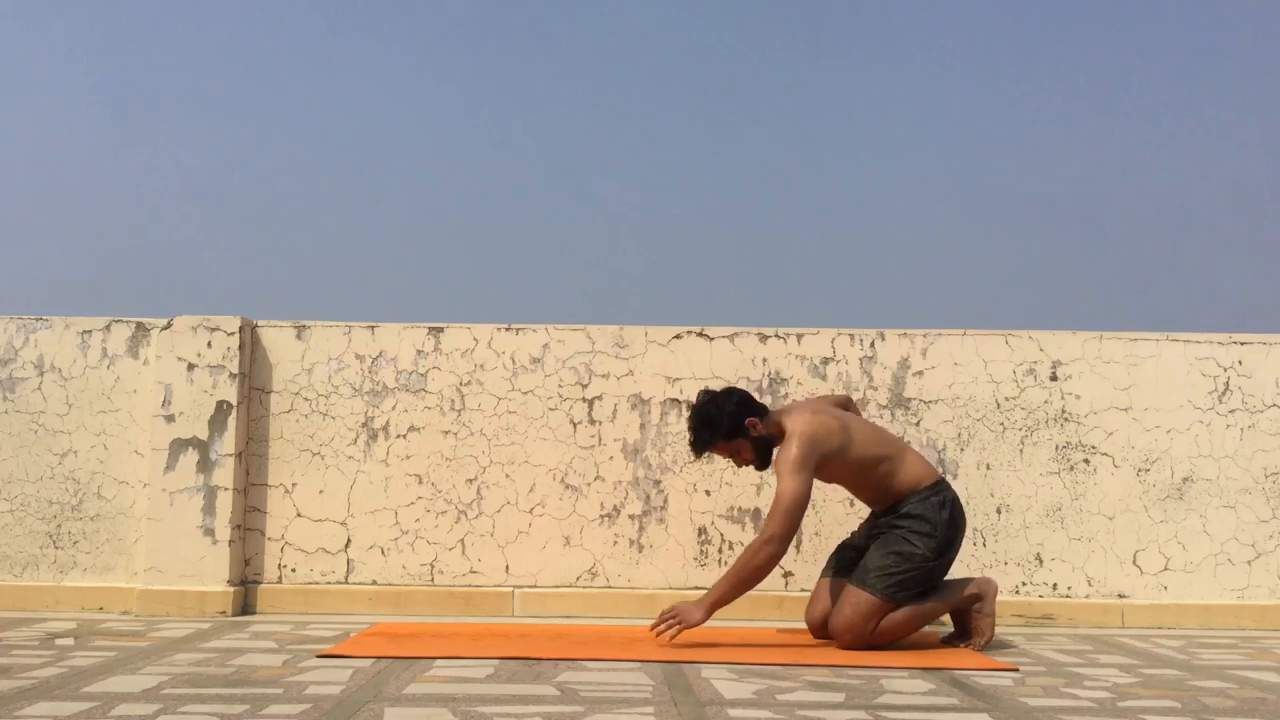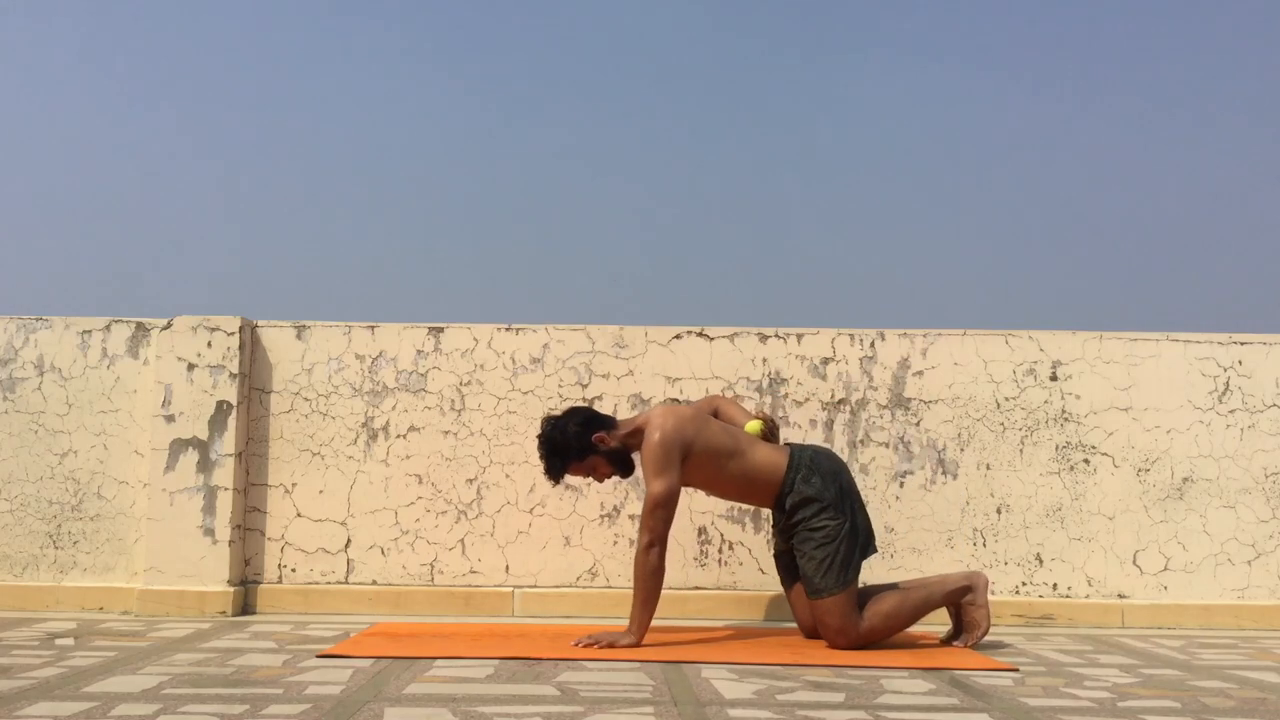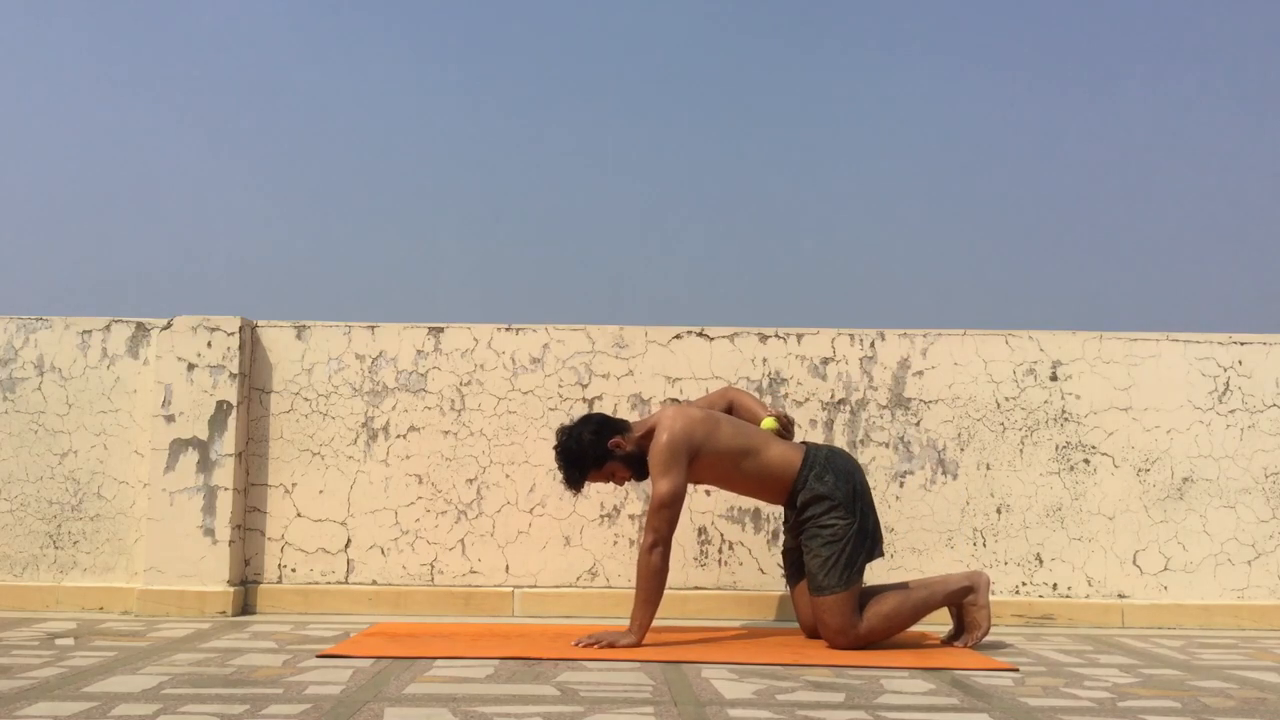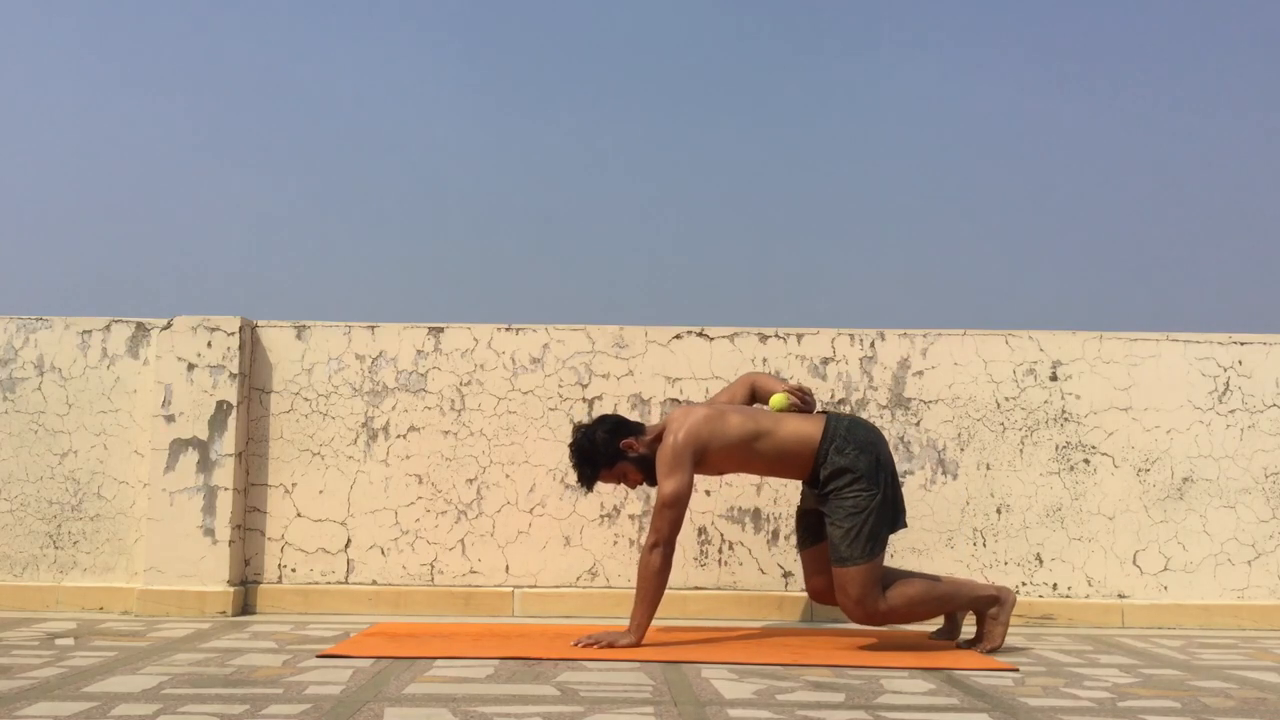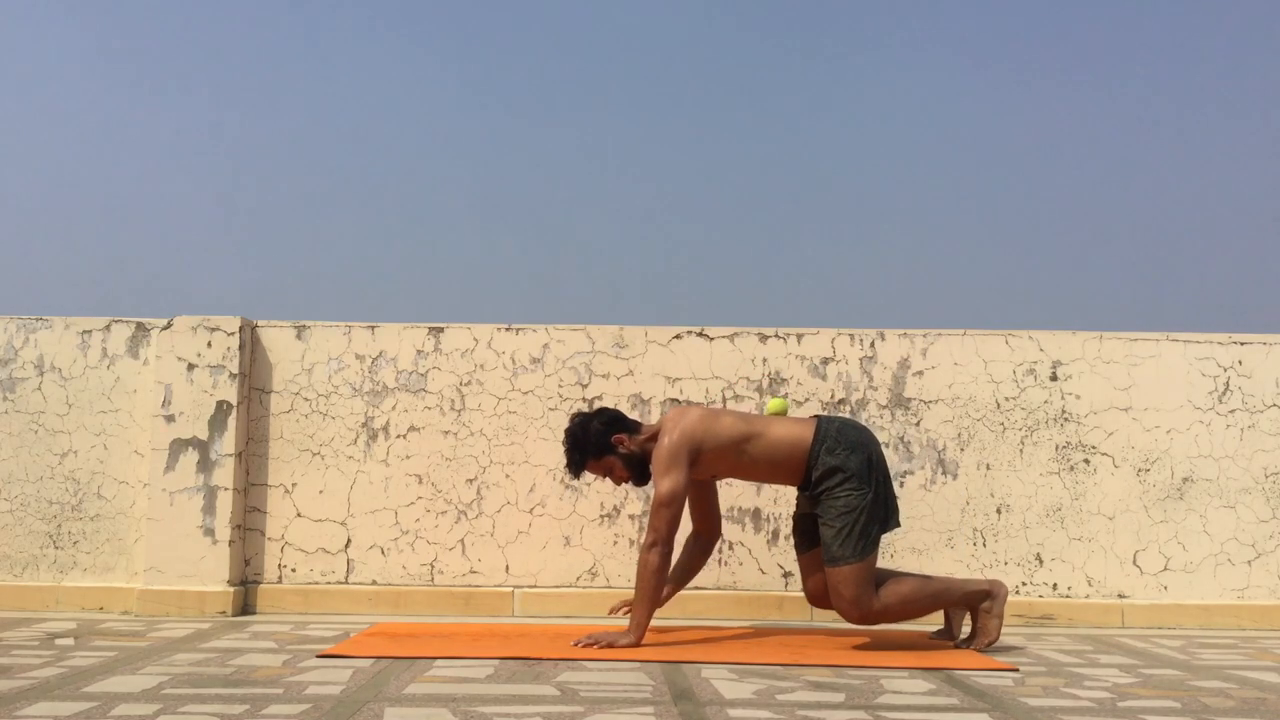
dt=1s
person 1, frame 1
left shoulder: (798, 443)
right shoulder: (795, 416)
left elbow: (771, 544)
right elbow: (843, 401)
left wrist: (705, 605)
left hip: (928, 514)
right hip: (889, 513)
left knee: (848, 632)
right knee: (819, 622)
left ankle: (967, 596)
right ankle: (934, 592)
person 1, frame 2
left shoulder: (658, 437)
right shoulder: (660, 426)
left elbow: (652, 543)
right elbow: (715, 403)
left wrist: (633, 633)
right wrist: (753, 426)
left hip: (814, 488)
right hip: (796, 495)
left knee: (845, 634)
right knee: (814, 624)
left ankle: (962, 586)
right ankle: (948, 591)
person 1, frame 3
left shoulder: (667, 440)
right shoulder: (672, 423)
left elbow: (655, 543)
right elbow: (728, 396)
left wrist: (635, 632)
right wrist: (769, 420)
left hip: (827, 486)
right hip: (808, 494)
left knee: (845, 634)
right knee: (815, 624)
left ankle: (964, 587)
right ankle: (946, 591)
person 1, frame 4
left shoulder: (675, 443)
right shoulder: (692, 424)
left elbow: (658, 545)
right elbow: (749, 381)
left wrist: (633, 633)
right wrist: (786, 392)
left hip: (850, 456)
right hip: (830, 463)
left knee: (865, 607)
right knee: (825, 589)
left ankle: (988, 597)
right ankle: (952, 594)
person 1, frame 5
left shoulder: (671, 444)
right shoulder: (684, 443)
left elbow: (656, 544)
right elbow: (707, 531)
left wrist: (634, 631)
right wrist: (654, 597)
left hip: (843, 456)
right hip: (825, 466)
left knee: (859, 607)
right knee: (822, 593)
left ankle: (981, 592)
right ankle: (948, 594)
